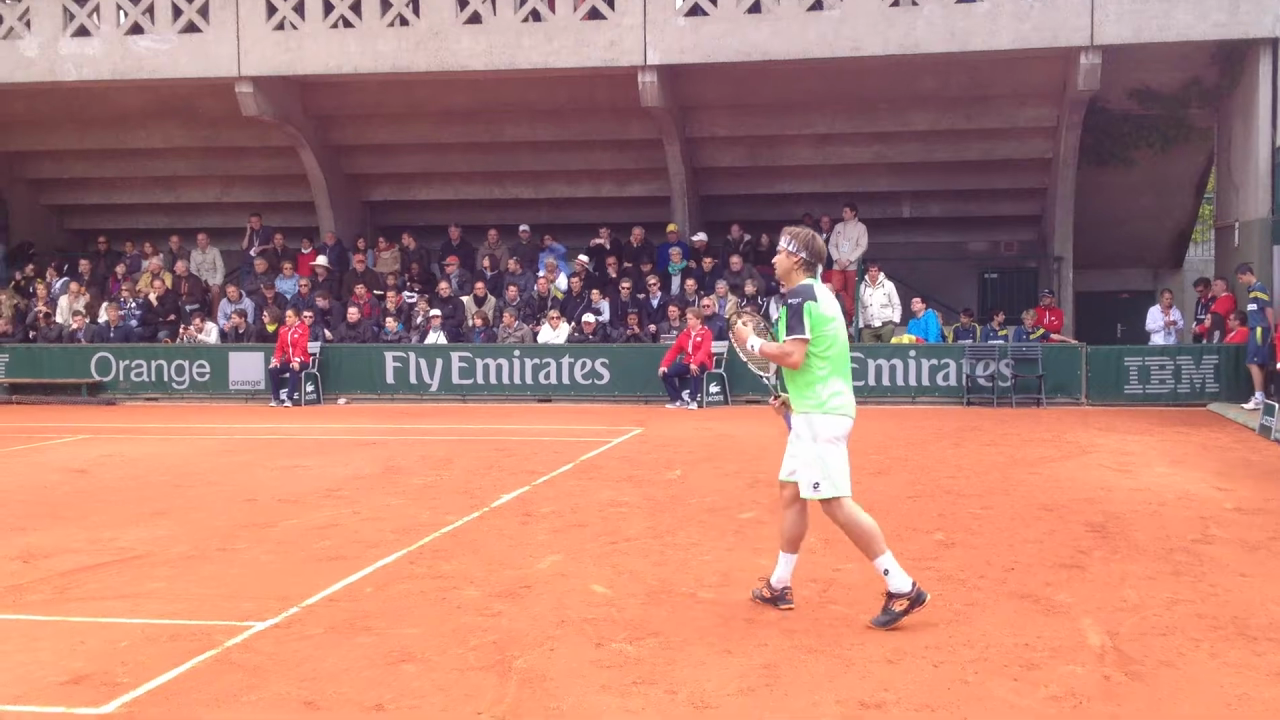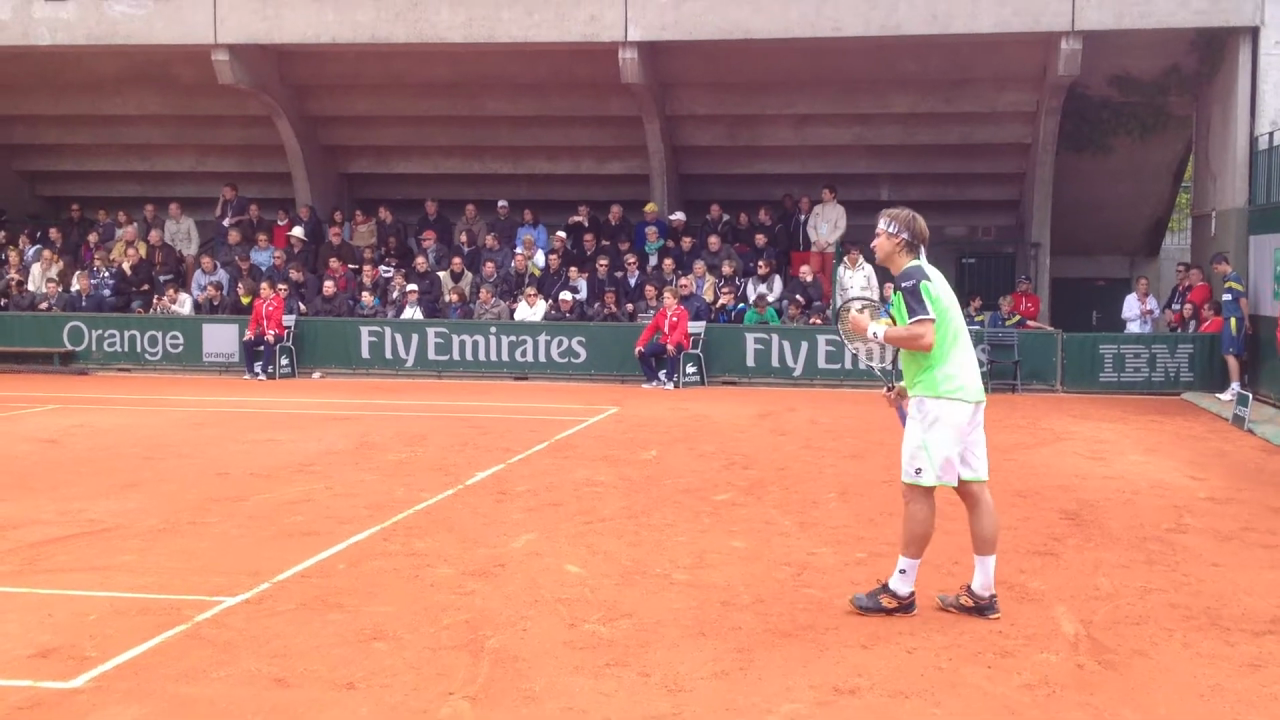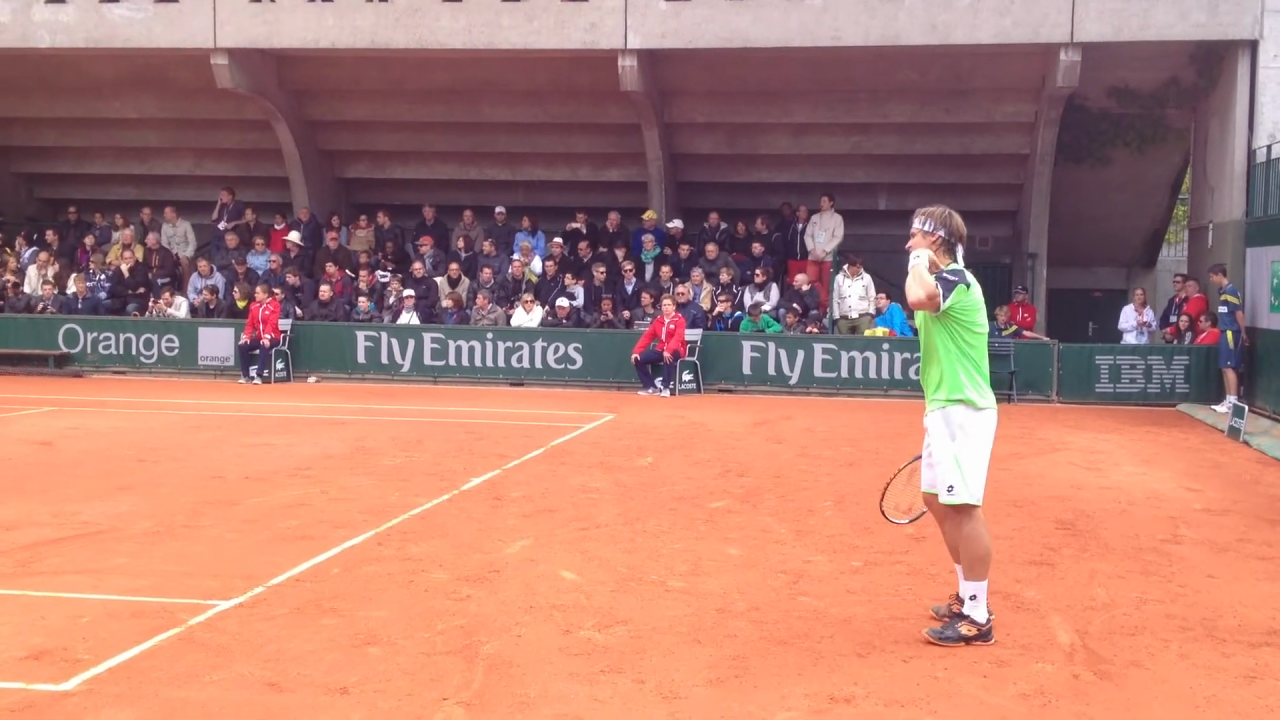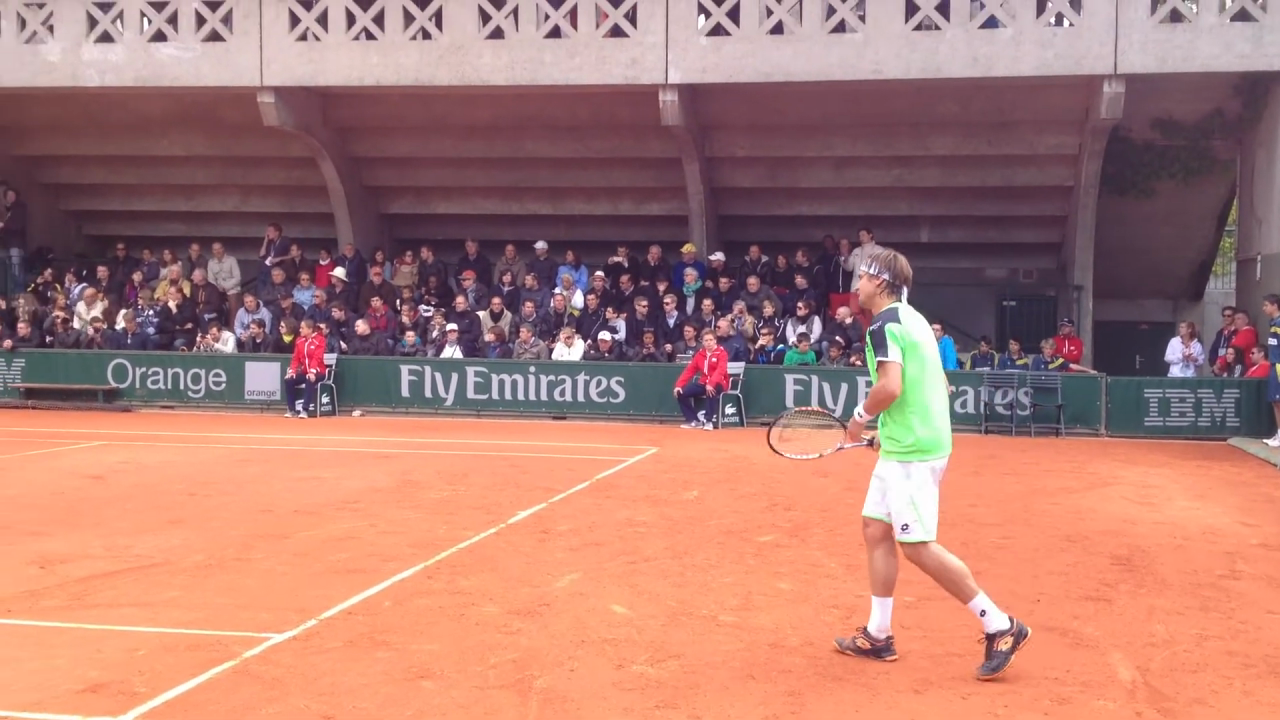
dt=0.7s
person 1, frame 1
left shoulder: (799, 295)
right shoulder: (819, 294)
left elbow: (793, 357)
left wrist: (751, 342)
right wrist: (791, 397)
left hip: (819, 414)
right hip: (820, 411)
left knee: (836, 503)
right knee: (791, 494)
left ankle: (901, 587)
right ankle: (779, 584)
person 1, frame 2
left shoulder: (910, 277)
right shoulder: (925, 274)
left elbow: (923, 338)
left wrist: (872, 330)
right wrist: (908, 388)
left hip: (940, 399)
right hip: (965, 392)
left knee: (917, 491)
right knee: (973, 490)
left ankle: (900, 590)
right ankle: (982, 592)
person 1, frame 3
left shoulder: (954, 279)
right shoulder: (948, 280)
left elbow: (917, 298)
left wrist: (918, 262)
left hip: (961, 411)
right hip: (947, 409)
left knee: (962, 509)
right knee: (938, 502)
left ankle: (977, 617)
right ankle: (968, 597)
person 1, frame 4
left shoulder: (884, 323)
right shoulder: (912, 319)
left elbow: (890, 388)
right elbow: (940, 385)
left wrist: (861, 416)
left hip: (911, 452)
right hip: (911, 446)
left knee: (922, 549)
right knee: (875, 530)
left ankle: (1000, 627)
right ankle: (879, 632)
